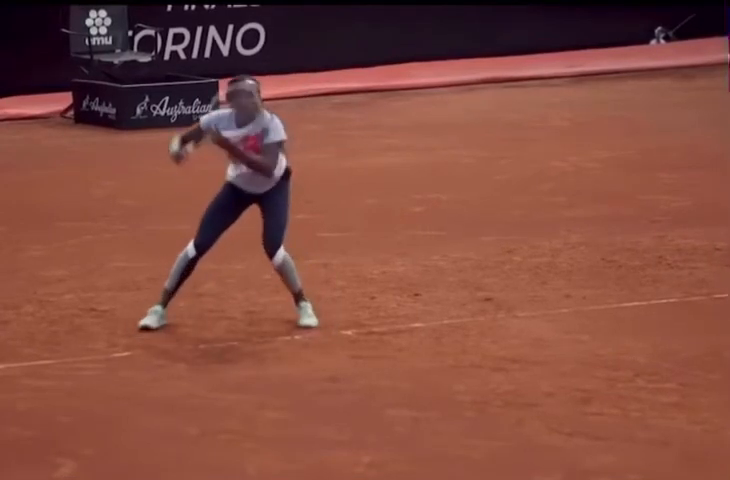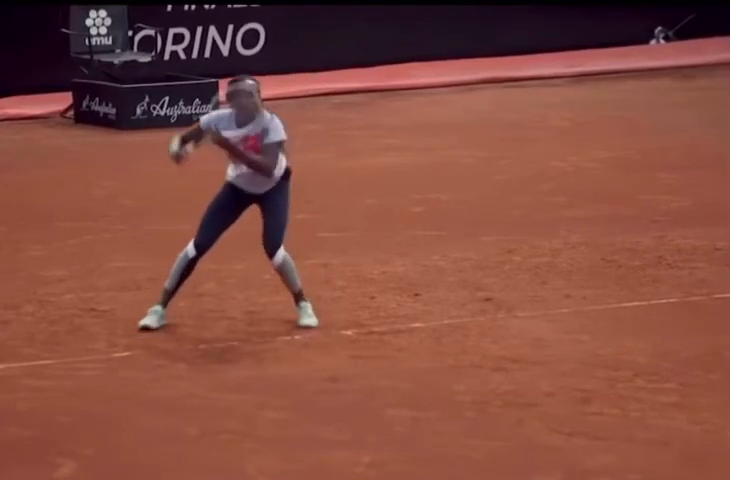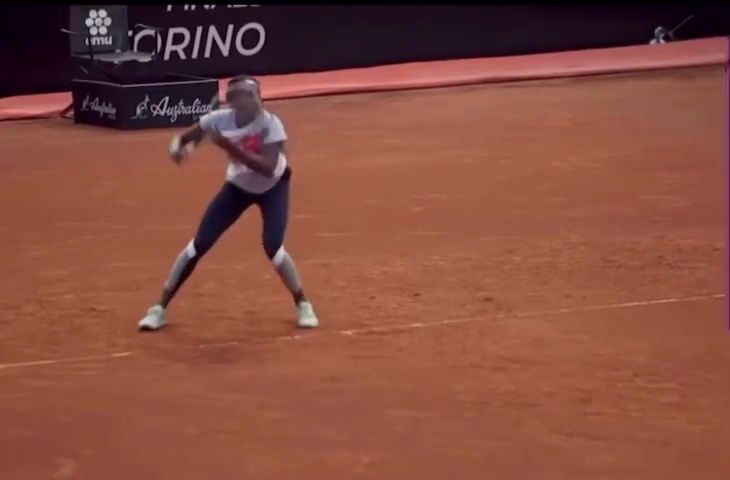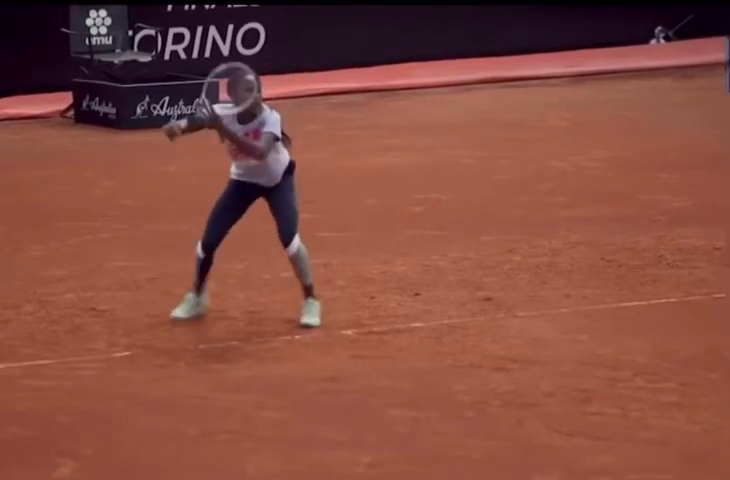
dt=0.2s
person 1, frame 1
left shoulder: (270, 123)
right shoulder: (219, 119)
left elbow: (268, 169)
right elbow: (181, 140)
left wrist: (230, 148)
right wrist: (177, 149)
left hip: (273, 187)
right hip: (238, 186)
left knee: (273, 248)
right knee: (198, 245)
left ankle: (303, 304)
right ankle: (160, 308)
person 1, frame 2
left shoulder: (271, 123)
right shoulder: (219, 120)
left elbow: (268, 168)
right elbow: (181, 139)
left wrist: (230, 147)
right wrist: (178, 149)
left hip: (273, 187)
right hip: (238, 186)
left knee: (273, 248)
right knee: (198, 245)
left ankle: (303, 304)
right ankle: (160, 308)
person 1, frame 3
left shoulder: (271, 124)
right shoulder: (219, 120)
left elbow: (267, 168)
right elbow: (183, 137)
left wrist: (228, 145)
right wrist: (178, 149)
left hip: (273, 187)
right hip: (239, 186)
left knee: (273, 248)
right knee: (199, 244)
left ankle: (303, 304)
right ankle: (161, 308)
person 1, frame 4
left shoulder: (270, 117)
right shoulder: (220, 114)
left elbow: (260, 152)
right elbow: (182, 125)
left wrist: (222, 128)
right wrist: (174, 128)
left hip: (278, 180)
right hip: (243, 181)
left knee: (288, 239)
right knee: (208, 242)
left ankle: (311, 301)
right ankle: (196, 298)
